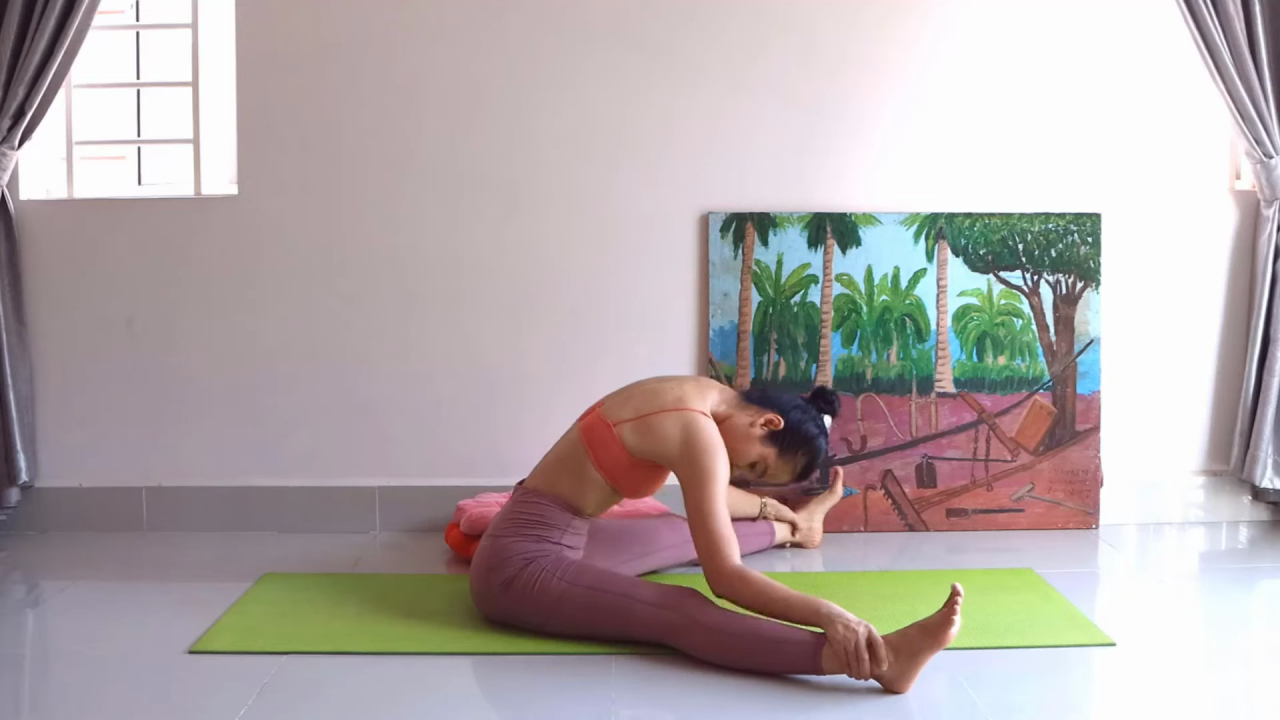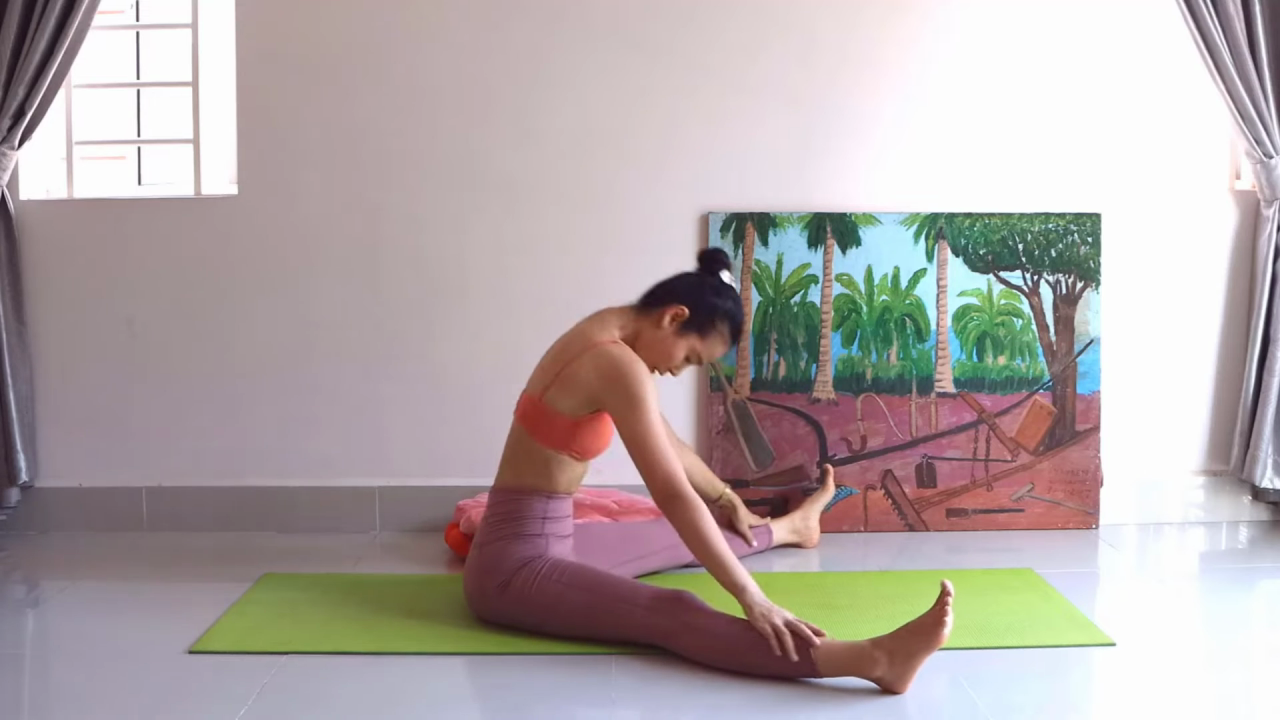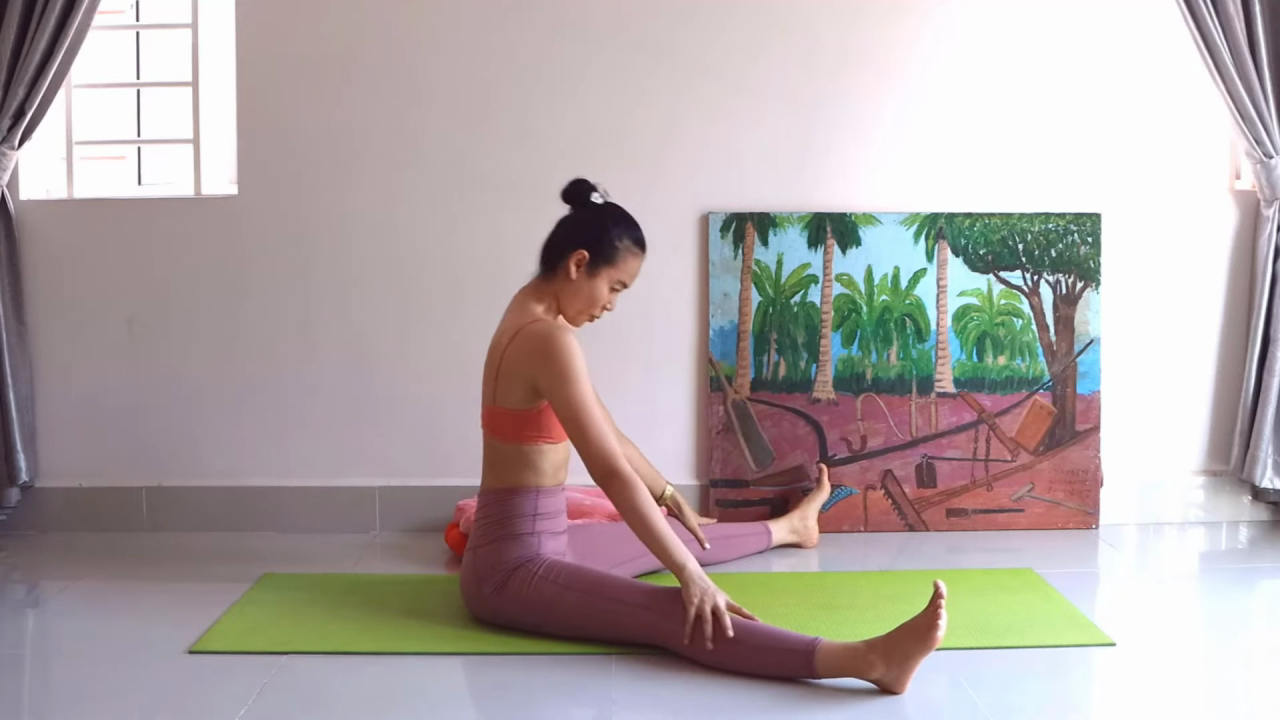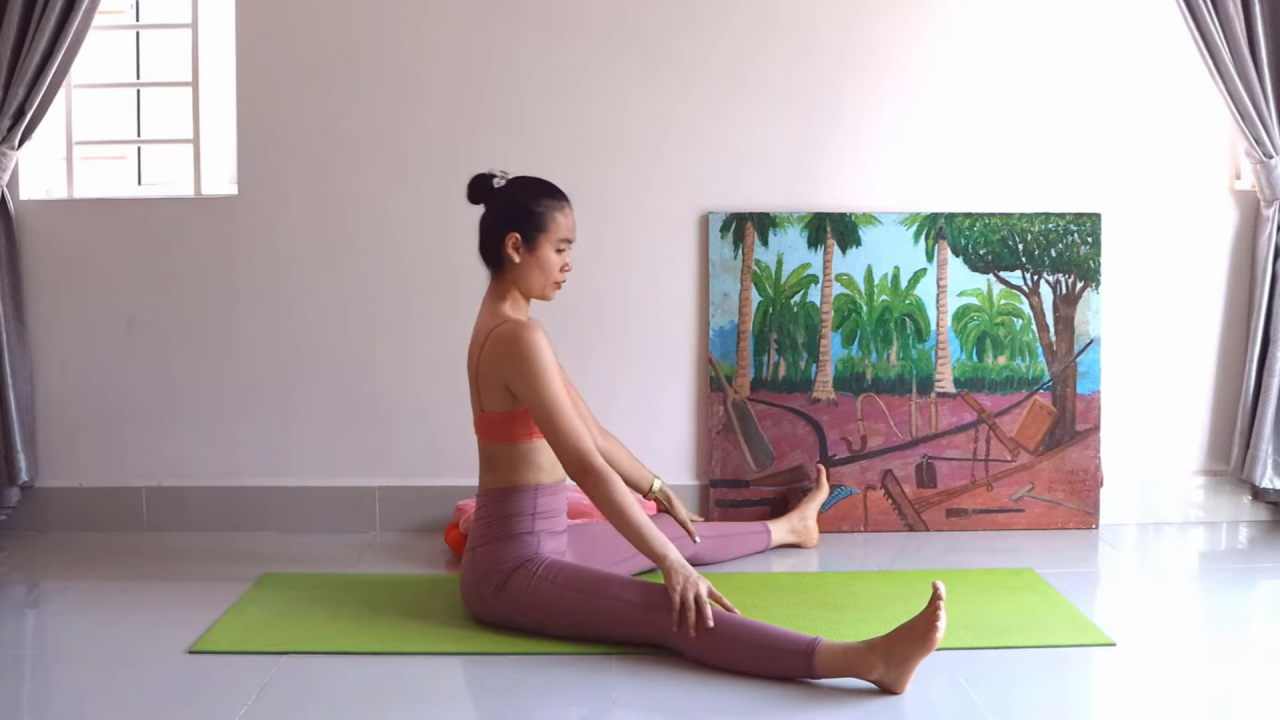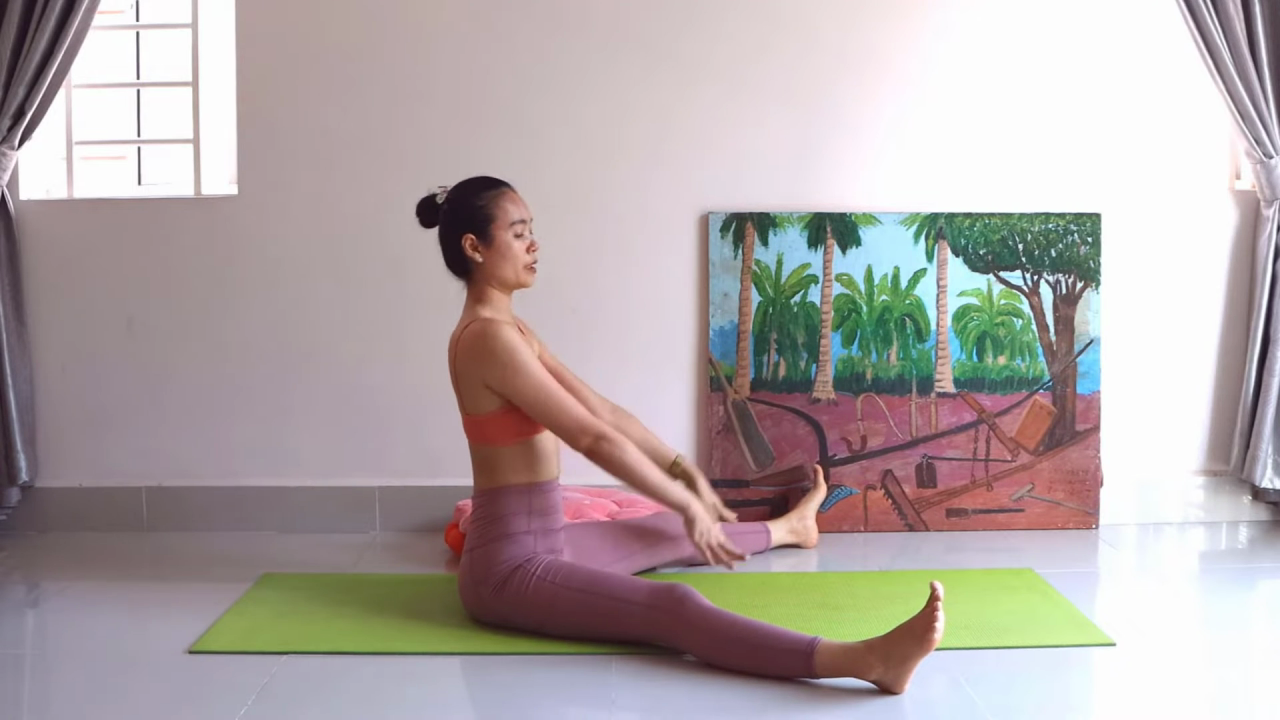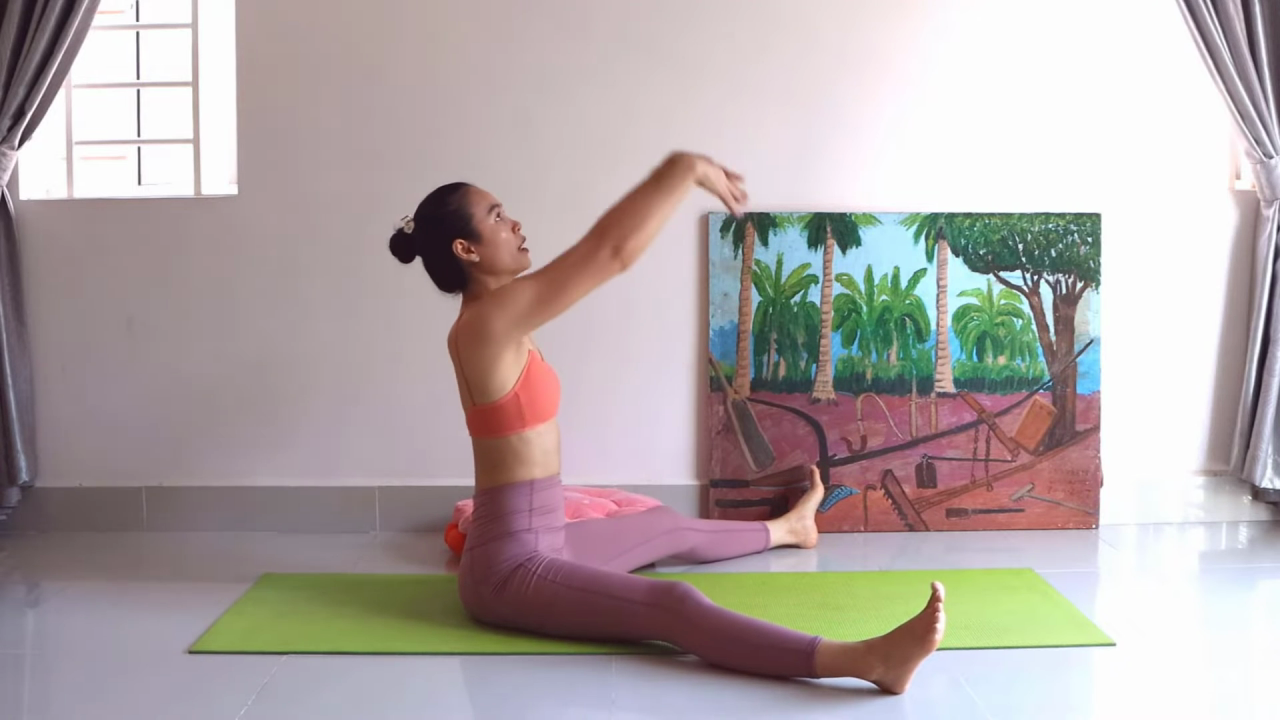
dt=0.5s
person 1, frame 1
left shoulder: (701, 397)
right shoulder: (700, 434)
left elbow: (707, 496)
right elbow: (724, 576)
left wrist: (766, 507)
right wrist: (828, 615)
left hip: (551, 541)
right hip: (519, 565)
left knee: (690, 531)
right knee: (679, 612)
left ankle: (788, 529)
right ankle: (879, 659)
person 1, frame 2
left shoulder: (607, 336)
right shoulder: (619, 366)
left elbow: (664, 444)
right elbow: (674, 496)
left wrist: (728, 501)
right wrist: (753, 599)
left hip: (546, 542)
right hip: (516, 567)
left knee: (680, 539)
right knee: (675, 614)
left ankle: (787, 527)
right ankle: (870, 660)
person 1, frame 3
left shoulder: (534, 319)
right shoulder: (549, 340)
left elbow: (608, 437)
right elbow: (611, 472)
left wrist: (672, 500)
right wrist: (690, 575)
left hip: (543, 540)
right hip: (511, 568)
left knee: (673, 535)
right knee: (674, 613)
left ankle: (788, 527)
right ankle: (869, 660)
person 1, frame 4
left shoulder: (508, 326)
right shoulder: (517, 338)
left elbow: (590, 433)
right elbow: (586, 466)
left wrist: (662, 494)
right wrist: (670, 566)
left hip: (540, 541)
right hip: (510, 567)
left knee: (676, 533)
right knee: (675, 614)
left ankle: (787, 527)
right ankle: (868, 660)
person 1, frame 5
left shoulder: (508, 328)
right shoulder: (488, 338)
left elbow: (599, 407)
right elbow: (594, 438)
left wrist: (681, 468)
right wrist: (682, 501)
left hip: (537, 542)
right hip: (508, 567)
left knee: (668, 531)
right knee: (674, 606)
left ankle: (786, 528)
right ankle: (868, 660)
person 1, frame 6
left shoulder: (501, 318)
right shoulder: (486, 324)
left elbow: (599, 250)
right elbow: (611, 255)
left wrist: (677, 175)
right wrist: (682, 173)
left hip: (539, 540)
right hip: (511, 569)
left knee: (664, 525)
right knee: (672, 605)
left ankle: (782, 528)
right ankle: (868, 660)
